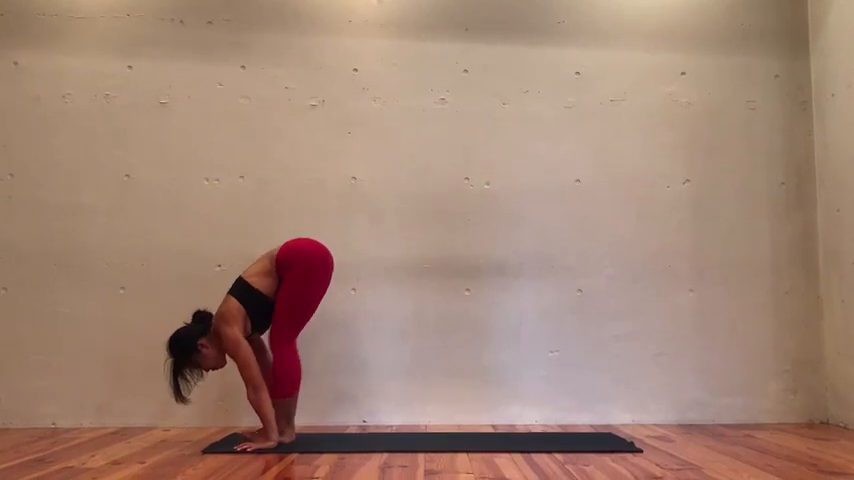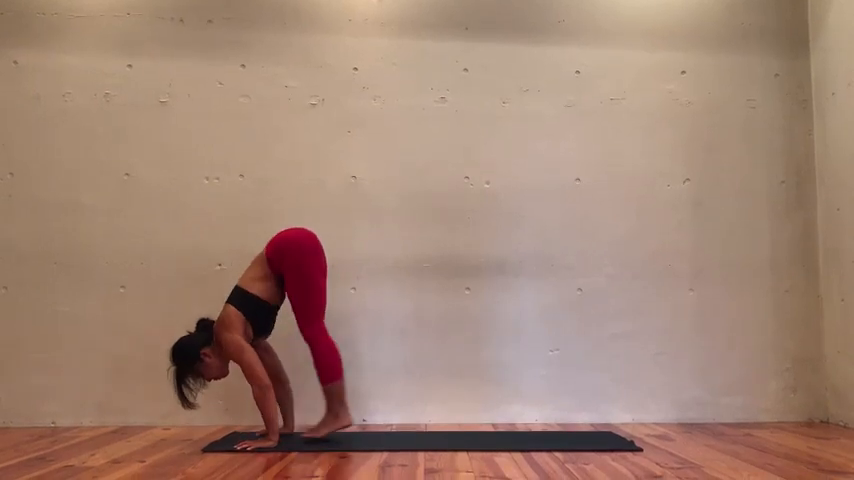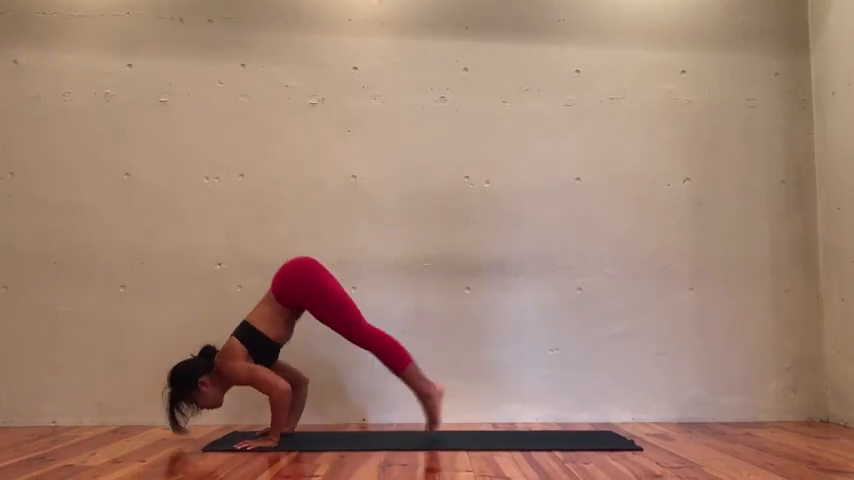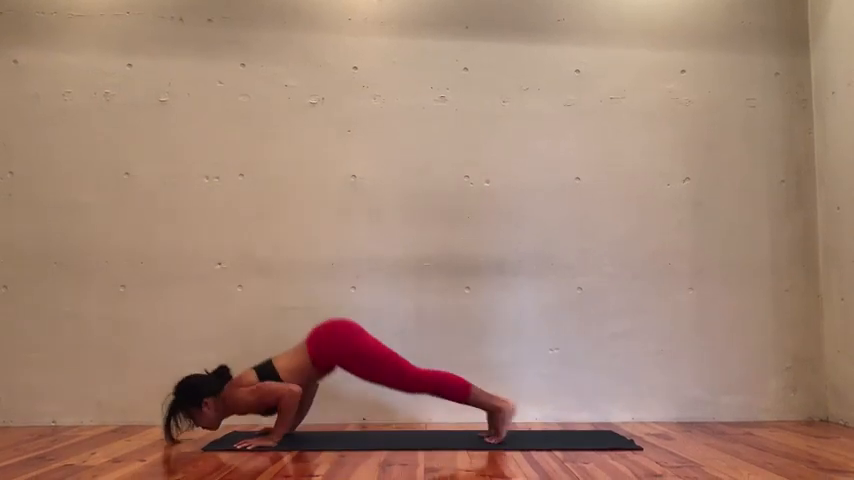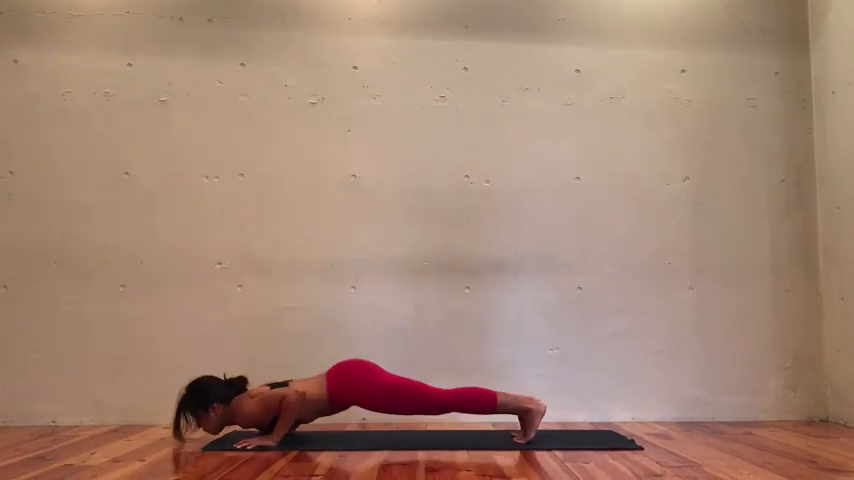
dt=0.3s
person 1, frame 1
left shoulder: (228, 332)
right shoulder: (238, 329)
left elbow: (256, 386)
right elbow: (268, 376)
left wrist: (272, 436)
right wrist: (273, 429)
left hip: (305, 257)
right hip: (301, 257)
left knee: (281, 343)
right knee: (283, 343)
left ankle: (285, 429)
right ankle: (286, 427)
person 1, frame 2
left shoulder: (228, 339)
right shoulder: (242, 334)
left elbow: (262, 386)
right elbow: (276, 379)
left wrist: (272, 437)
right wrist: (287, 426)
left hip: (293, 250)
right hip: (293, 249)
left knee: (313, 332)
right knee: (313, 332)
left ankle: (338, 412)
right ankle: (336, 413)
person 1, frame 3
left shoulder: (228, 368)
right shoulder: (235, 362)
left elbow: (281, 390)
right elbow: (300, 381)
left wrist: (273, 436)
right wrist: (287, 428)
left hip: (298, 278)
right hip: (297, 278)
left knee: (362, 334)
right knee: (362, 335)
left ankle: (426, 391)
person 1, frame 4
left shoulder: (235, 397)
right shoulder: (238, 388)
left elbow: (292, 393)
right elbow: (300, 390)
left wrist: (274, 436)
right wrist: (282, 430)
left hip: (335, 343)
right hip: (332, 339)
left knee: (415, 379)
right knee: (413, 378)
left ankle: (496, 405)
right ankle: (493, 403)
person 1, frame 5
left shoulder: (244, 411)
right shoulder: (246, 400)
left elbow: (294, 396)
left wrist: (273, 437)
right wrist: (276, 428)
left hip: (351, 383)
right hip: (348, 378)
left knee: (440, 400)
right knee: (438, 400)
left ankle: (525, 405)
right ankle: (521, 404)
